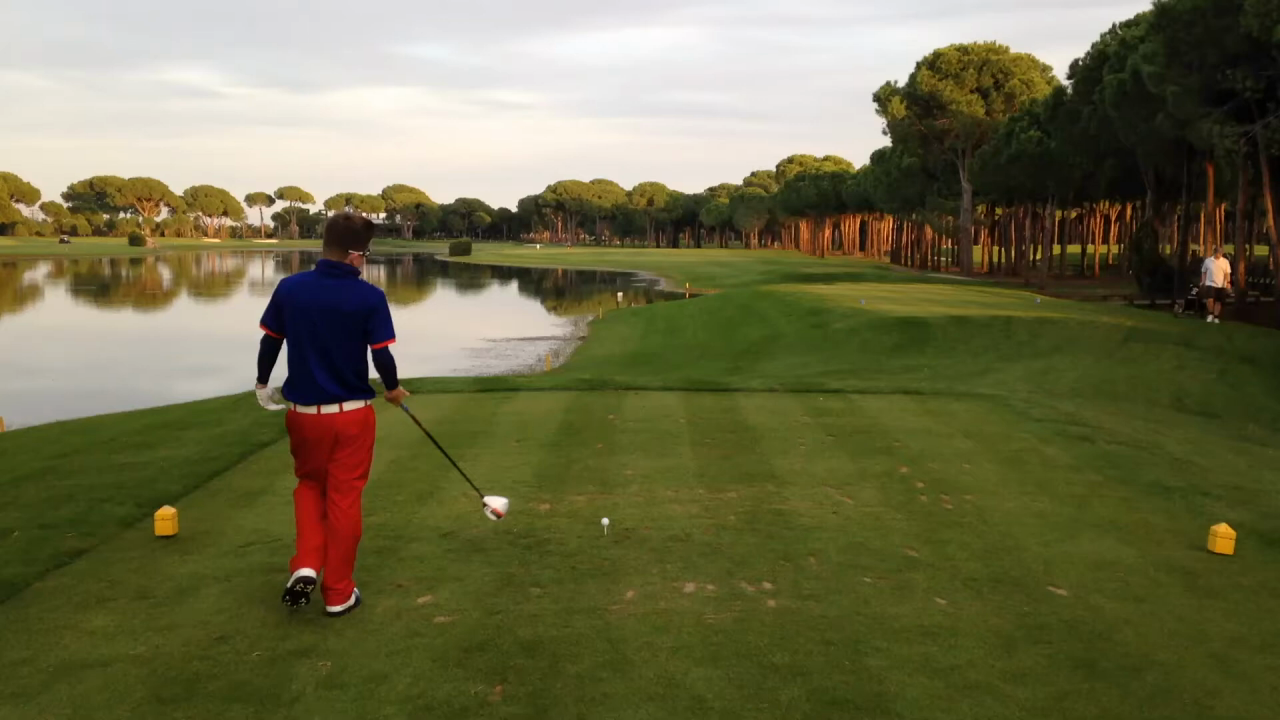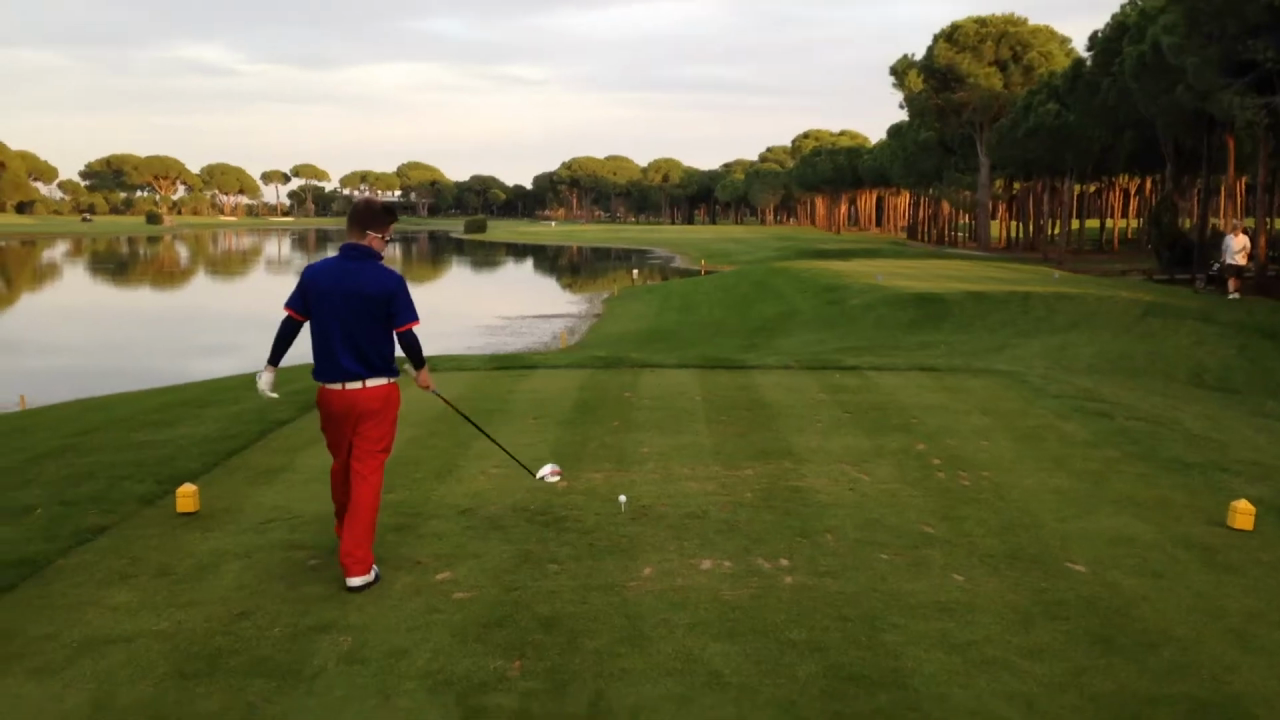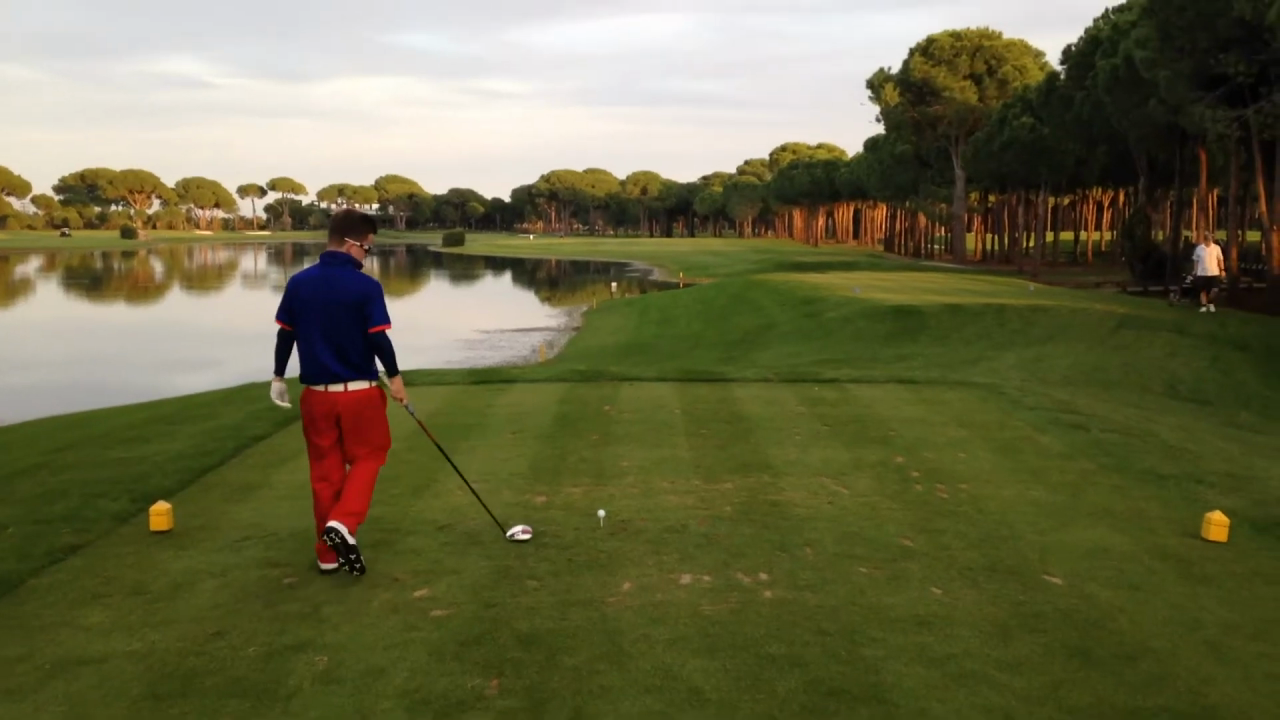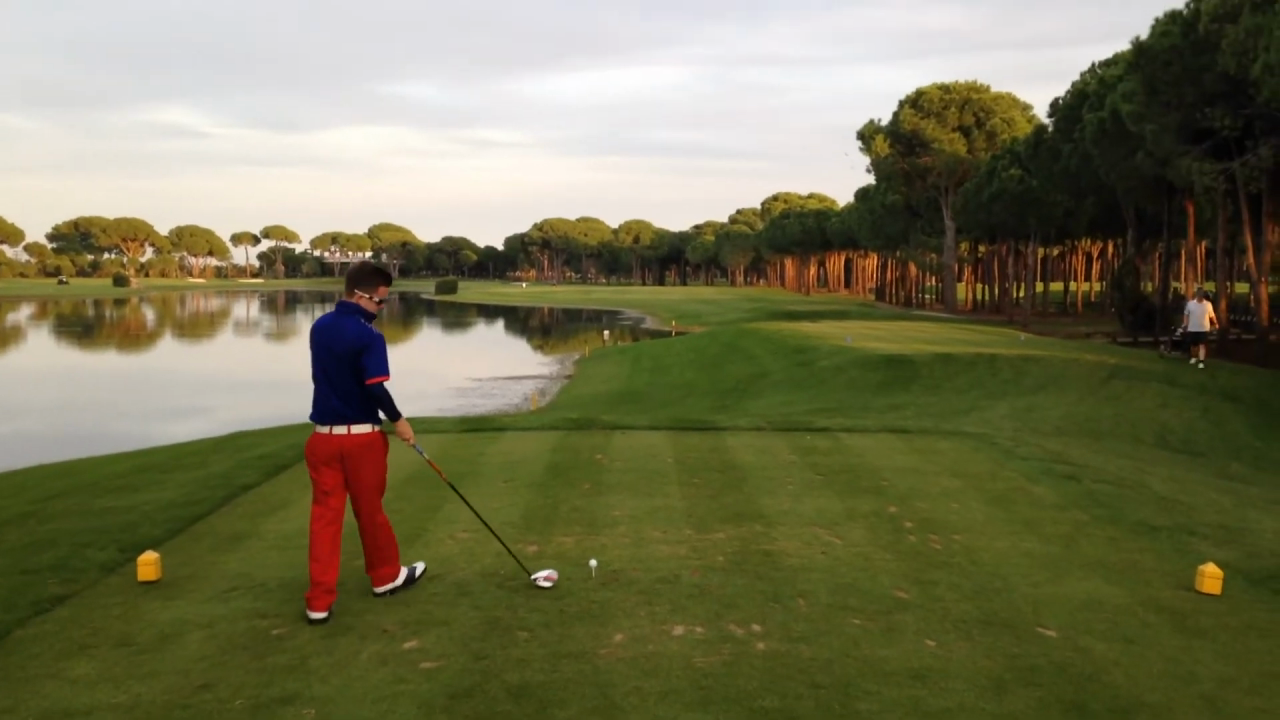
dt=0.3s
person 1, frame 1
left shoulder: (290, 289)
right shoulder: (369, 297)
left elbow: (270, 340)
right elbow: (382, 355)
left wrist: (263, 382)
right wrist: (393, 388)
left hip: (303, 412)
right hip: (351, 414)
left knee: (311, 488)
right knee: (344, 498)
left ankle: (306, 568)
right ankle: (338, 593)
person 1, frame 2
left shoulder: (314, 274)
right shoulder: (390, 281)
left elbow: (291, 322)
right elbow: (406, 335)
left wrist: (270, 367)
right wrist: (420, 370)
left hip: (332, 390)
right hip: (377, 391)
left knee: (342, 463)
right knee: (366, 473)
left ankle: (347, 533)
right ankle: (358, 566)
person 1, frame 3
left shoulder: (298, 283)
right shoulder: (366, 286)
left elbow: (284, 335)
right elbow: (379, 338)
left wrist: (278, 377)
right wrist: (394, 378)
left hip: (316, 393)
right hip: (359, 392)
left knee: (324, 471)
right knee: (367, 459)
left ankle: (328, 550)
right ankle: (341, 524)
person 1, frame 4
left shoulder: (319, 327)
right shoulder: (368, 337)
right elbow: (375, 388)
right wrist: (399, 421)
left hip: (322, 435)
right hip: (362, 435)
left knee: (325, 514)
right knee: (369, 509)
left ankle: (319, 601)
right ankle: (386, 576)
